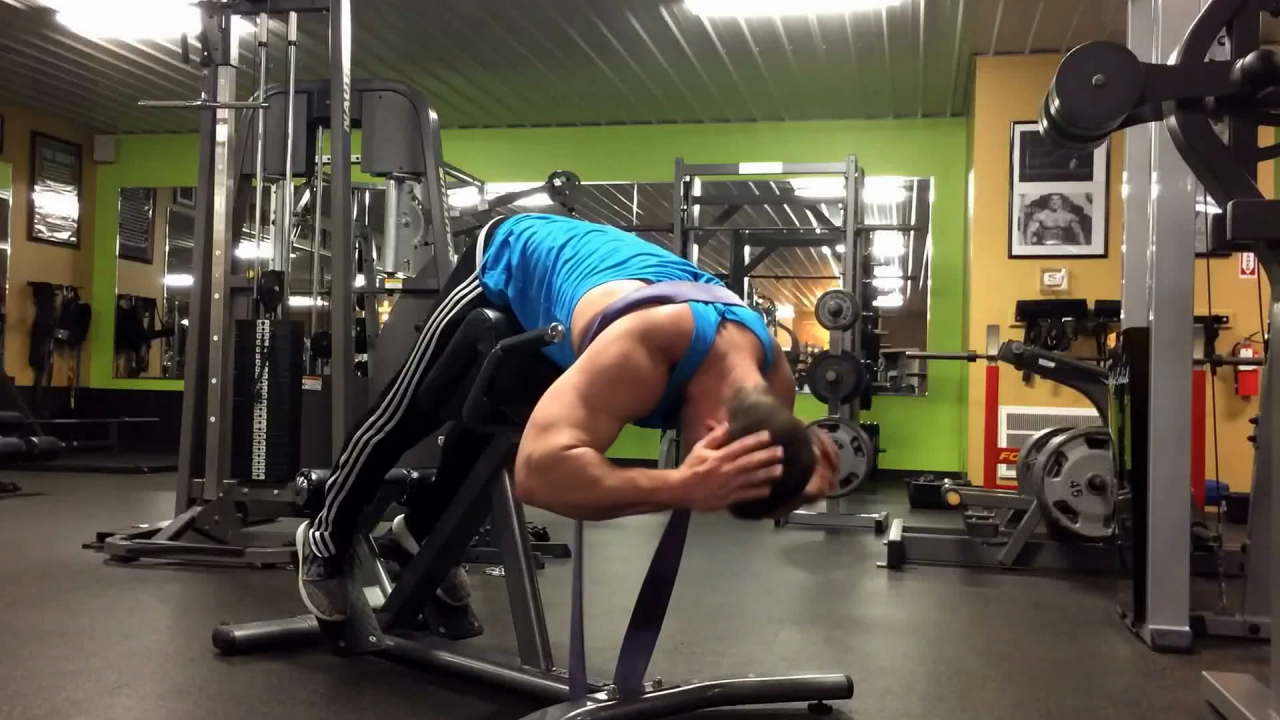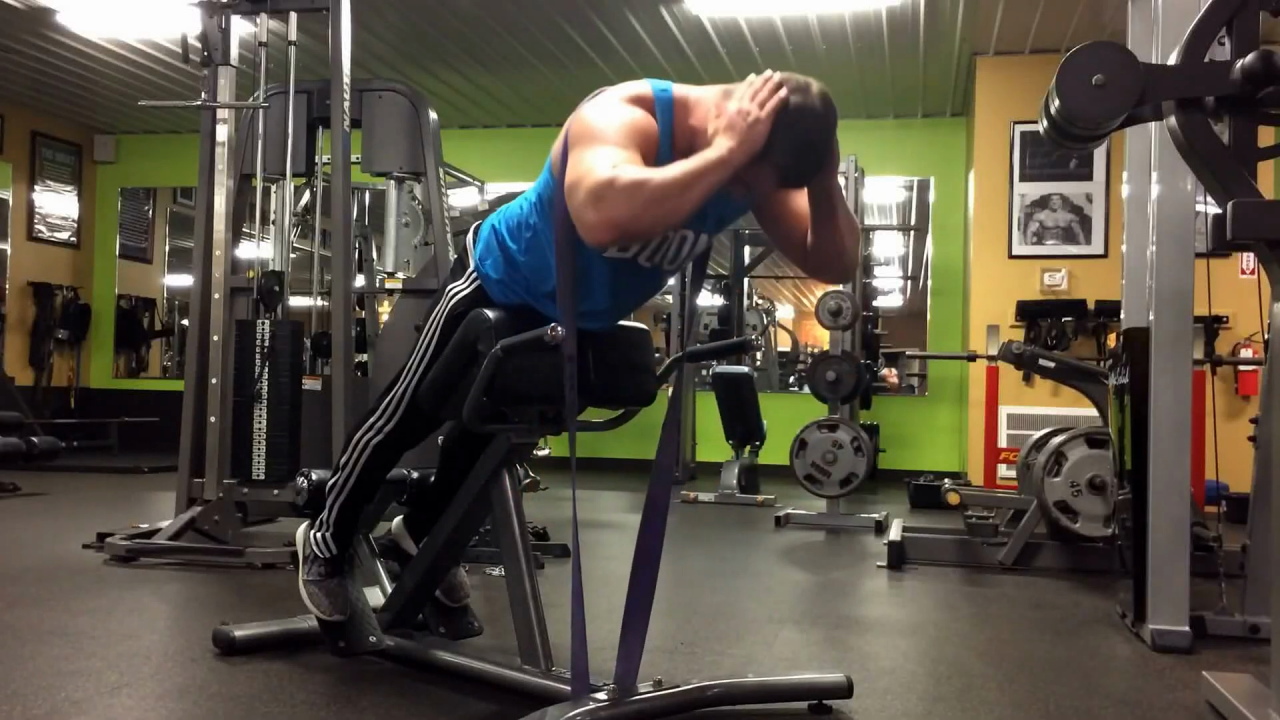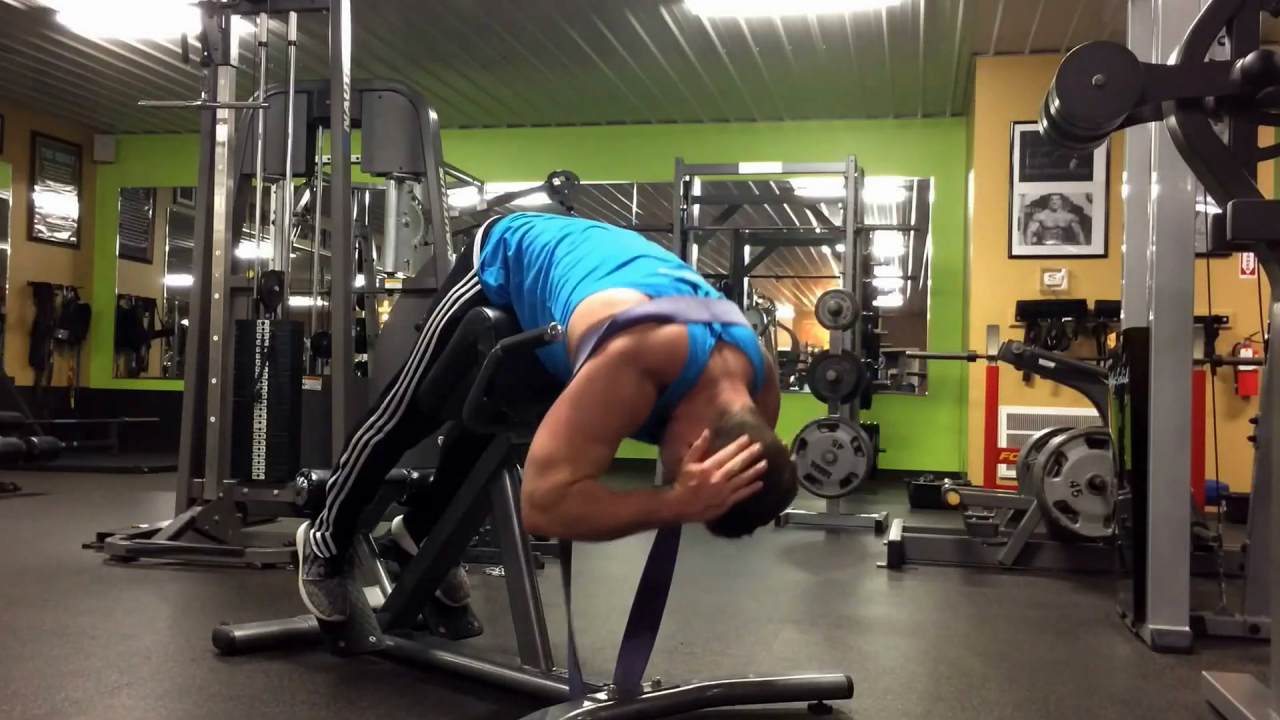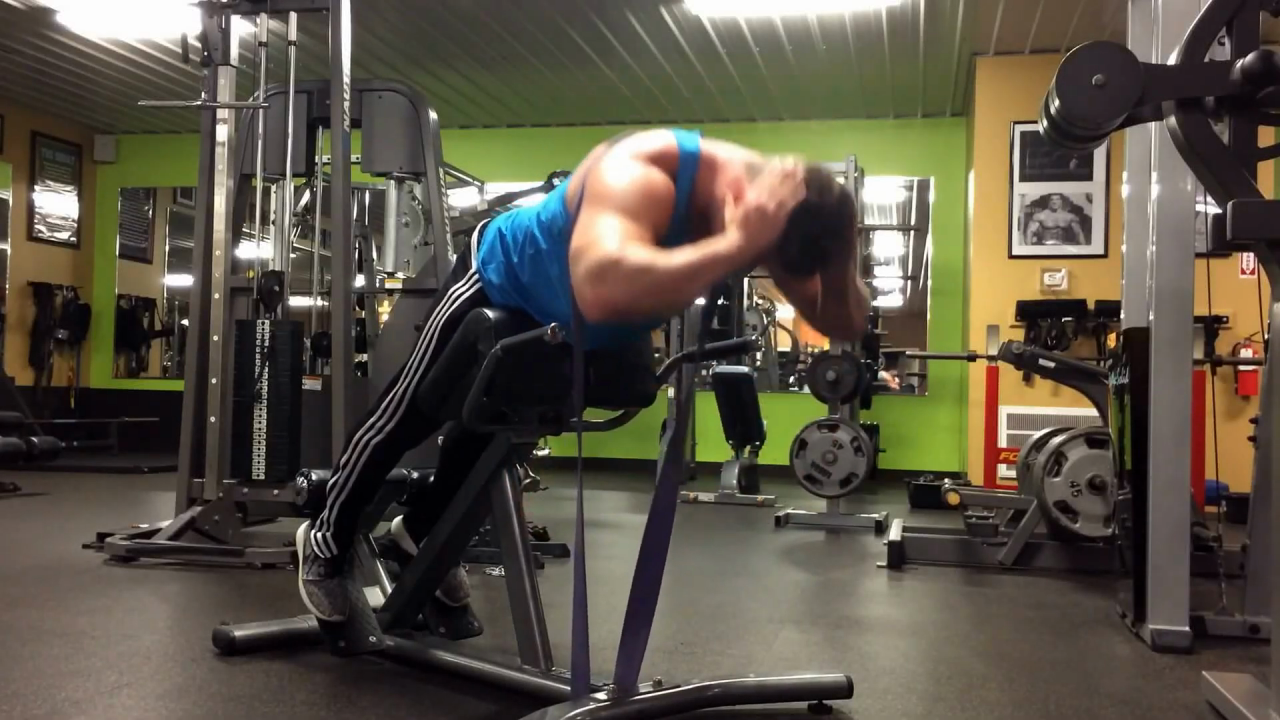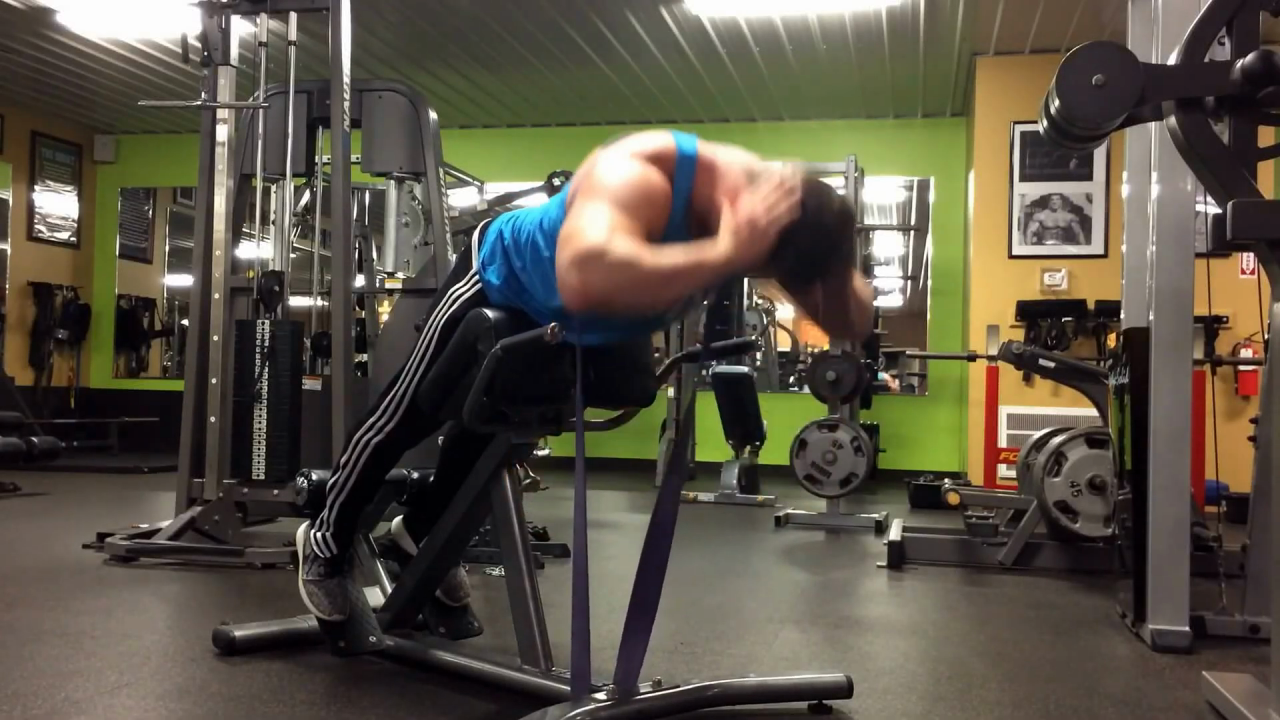
dt=1s
person 1, frame 1
left shoulder: (769, 371)
right shoulder: (642, 346)
right elbow: (537, 471)
left wrist: (804, 480)
right wrist: (684, 486)
left hip: (575, 257)
right hip: (509, 264)
right knee: (406, 418)
left ankle: (420, 529)
right ankle: (325, 542)
person 1, frame 2
left shoulder: (750, 168)
right shoulder: (624, 116)
left elbow: (835, 267)
right elbow: (604, 216)
left wrist: (823, 180)
right wrist: (726, 150)
left hip: (582, 323)
right hip: (501, 283)
left knee: (494, 432)
right knee: (404, 423)
left ankle: (420, 532)
right ankle: (327, 542)
person 1, frame 3
left shoulder: (753, 381)
right shoulder: (637, 355)
right elbow: (543, 502)
right wrist: (684, 500)
right hip: (506, 268)
right knee: (406, 419)
left ankle: (423, 532)
right ankle: (325, 545)
person 1, frame 4
left shoulder: (769, 208)
right shoulder: (645, 174)
left elbow: (845, 323)
right elbow: (602, 287)
left wrist: (839, 263)
right wrist: (732, 247)
right hip: (501, 277)
right knee: (408, 418)
left ankle: (424, 531)
right ankle: (326, 543)
person 1, frame 5
left shoulder: (769, 208)
right shoulder: (642, 173)
left elbow: (851, 322)
right elbow: (585, 277)
left wrist: (843, 291)
right wrist: (726, 256)
right hip: (506, 283)
right knee: (408, 420)
left ankle: (422, 530)
right ankle: (327, 543)
